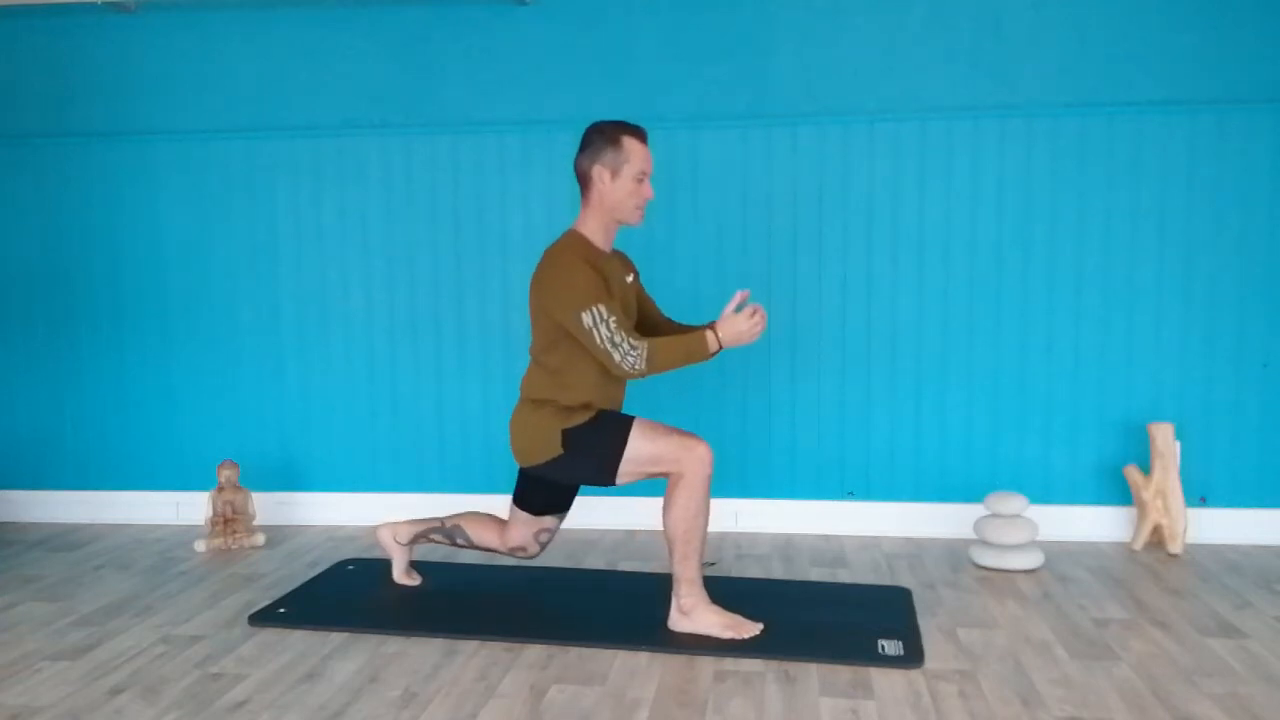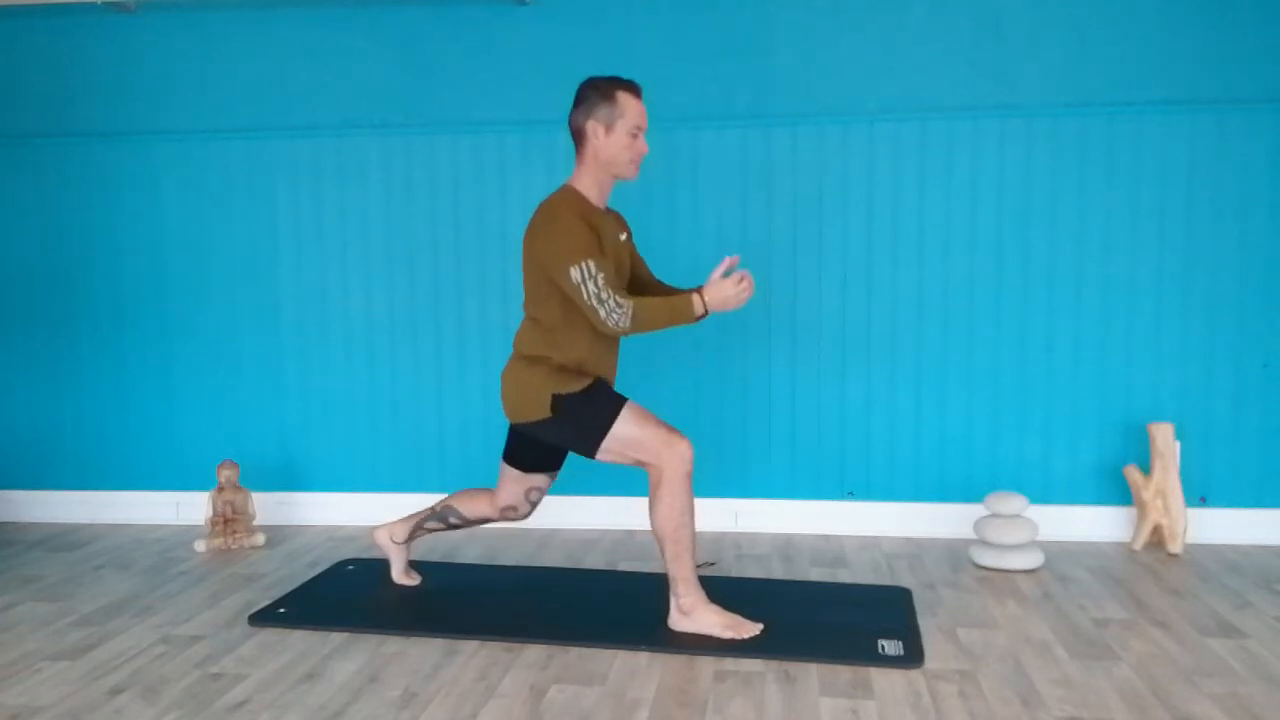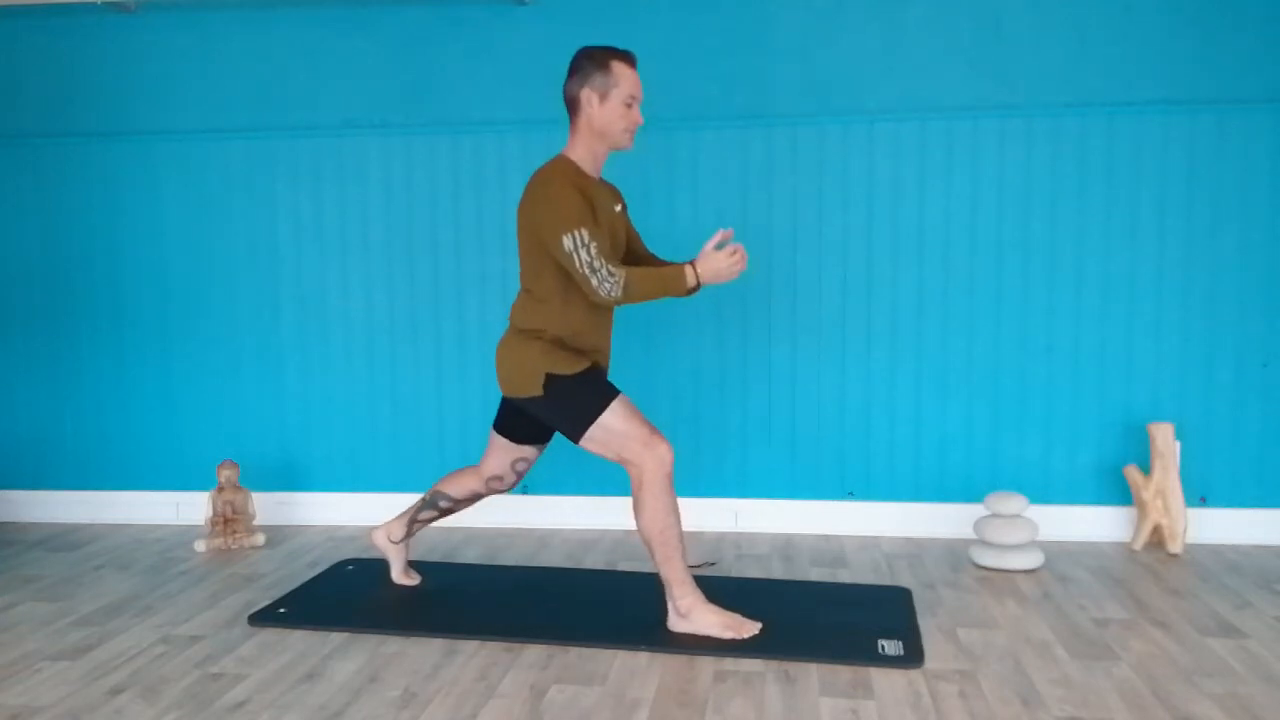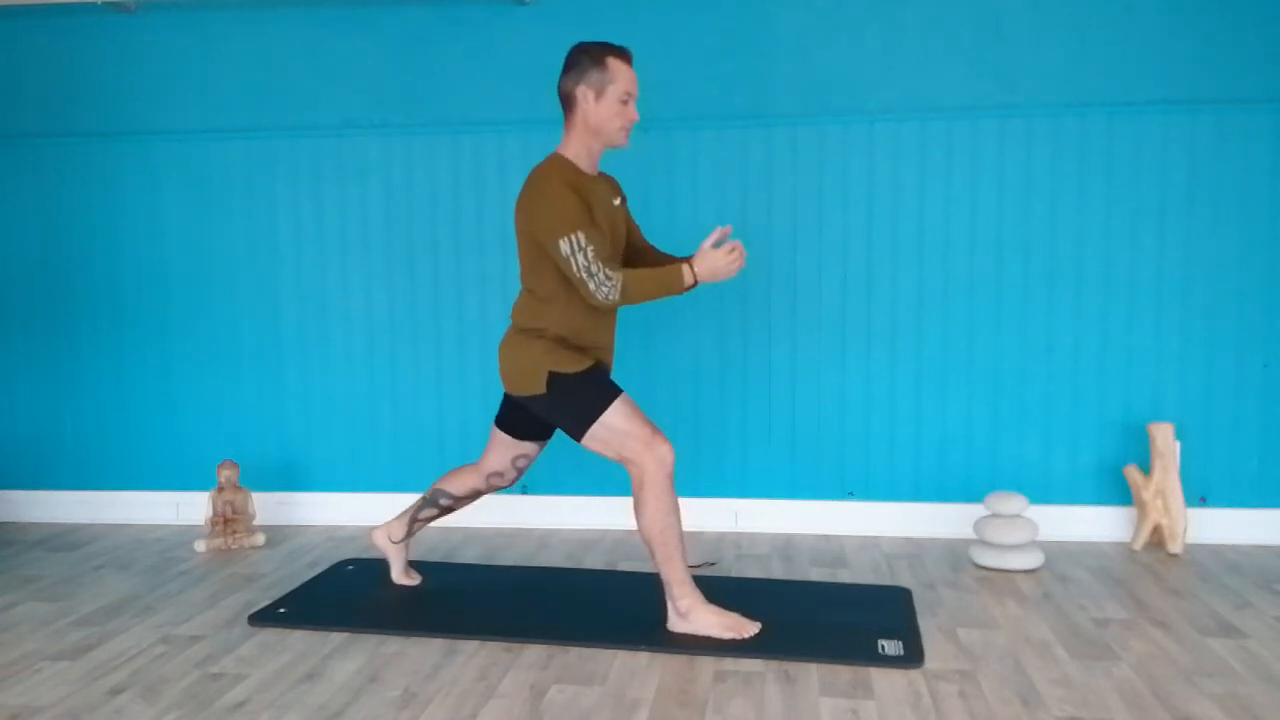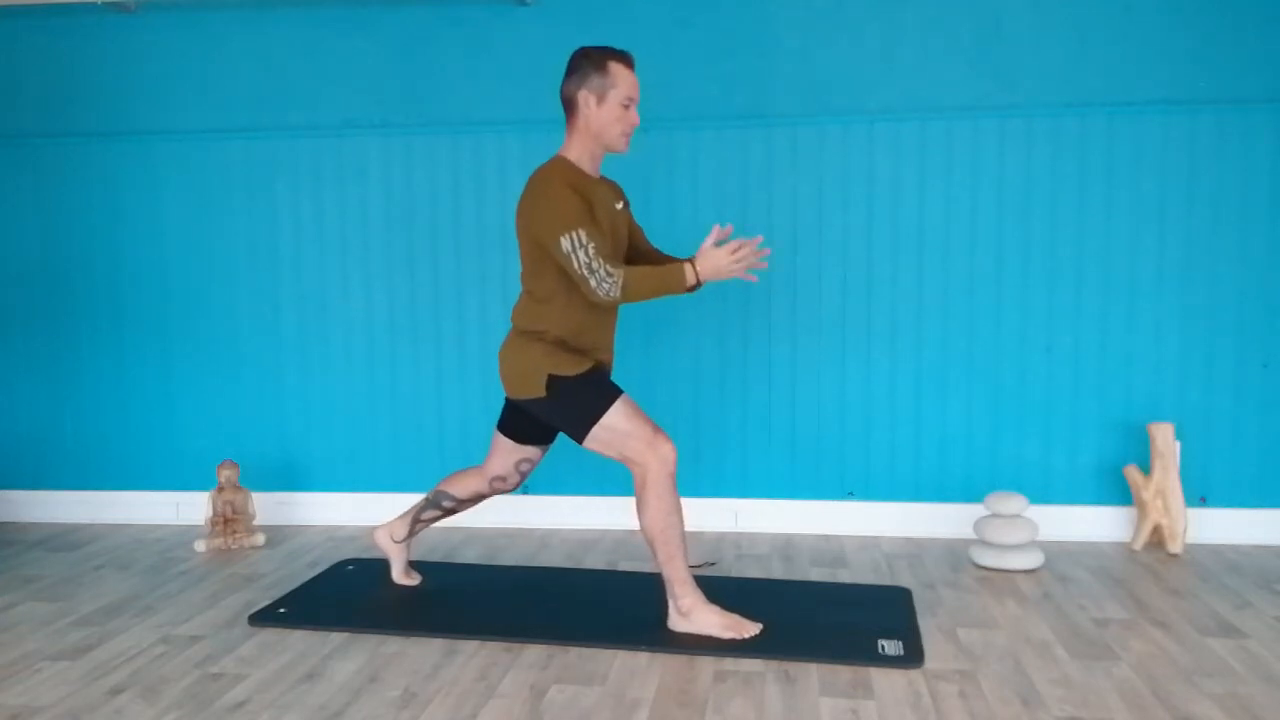
dt=0.4s
person 1, frame 1
left shoulder: (616, 265)
right shoulder: (568, 267)
left elbow: (659, 332)
right elbow: (628, 358)
left wrist: (716, 328)
right wrist: (716, 340)
left hip: (565, 425)
right hip: (557, 427)
left knee: (518, 542)
right knee: (692, 457)
left ankle: (402, 535)
right ankle: (689, 606)
person 1, frame 2
left shoulder: (611, 224)
right shoulder: (561, 221)
left elbow: (647, 293)
right elbow: (613, 315)
left wrist: (704, 295)
right wrist: (703, 304)
left hip: (554, 385)
right hip: (550, 386)
left knee: (509, 505)
right knee: (672, 453)
left ankle: (399, 534)
right ankle: (688, 605)
person 1, frame 3
left shoulder: (604, 194)
right shoulder: (556, 189)
left elbow: (639, 265)
right elbow: (606, 284)
left wrist: (697, 268)
right wrist: (696, 275)
left hip: (552, 362)
right hip: (545, 363)
left knee: (495, 476)
right knee: (653, 455)
left ankle: (395, 533)
right ankle: (686, 607)
person 1, frame 4
left shoulder: (605, 189)
right shoulder: (552, 189)
left elbow: (641, 258)
right elbow: (603, 286)
left wrist: (699, 262)
right wrist: (694, 273)
left hip: (553, 359)
right hip: (549, 360)
left knee: (495, 472)
right knee: (653, 454)
left ankle: (396, 533)
right ankle: (686, 606)
person 1, frame 5
left shoulder: (607, 193)
right shoulder: (552, 190)
left elbow: (644, 260)
right elbow: (604, 283)
left wrist: (704, 265)
right wrist: (697, 272)
left hip: (556, 362)
right hip: (547, 363)
left knee: (498, 476)
right knee: (656, 453)
left ankle: (397, 532)
right ankle: (687, 606)
